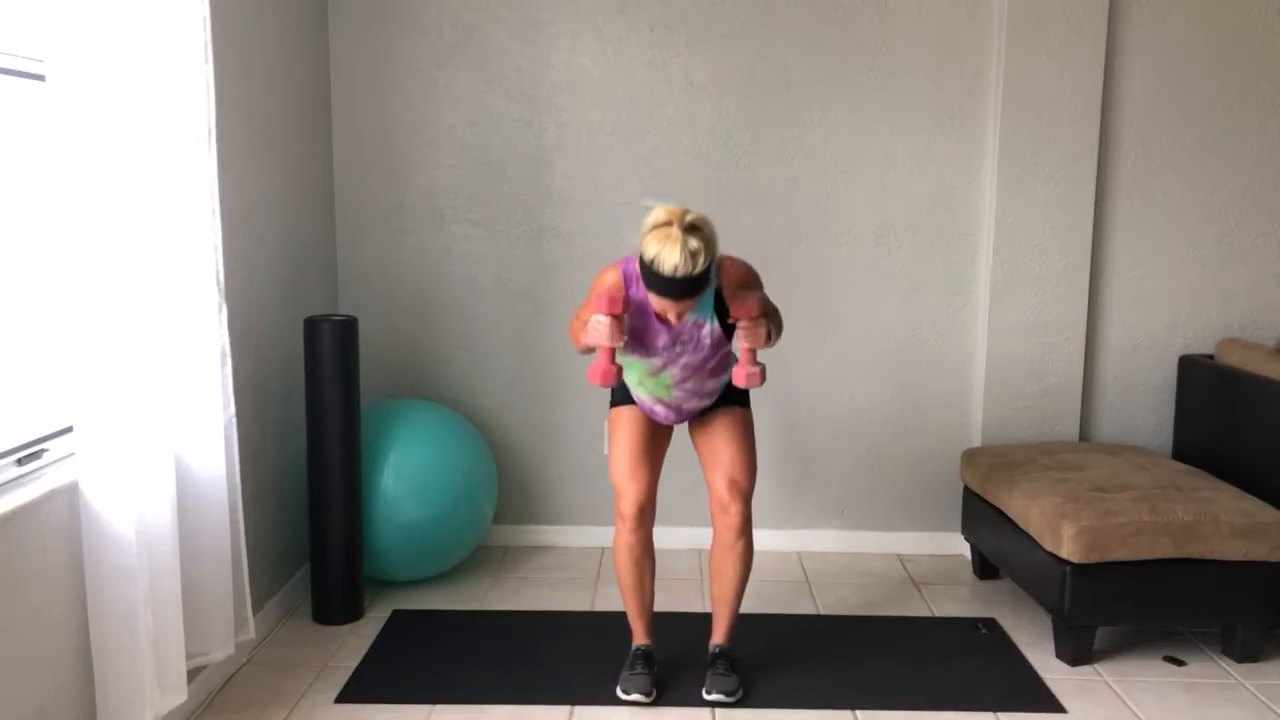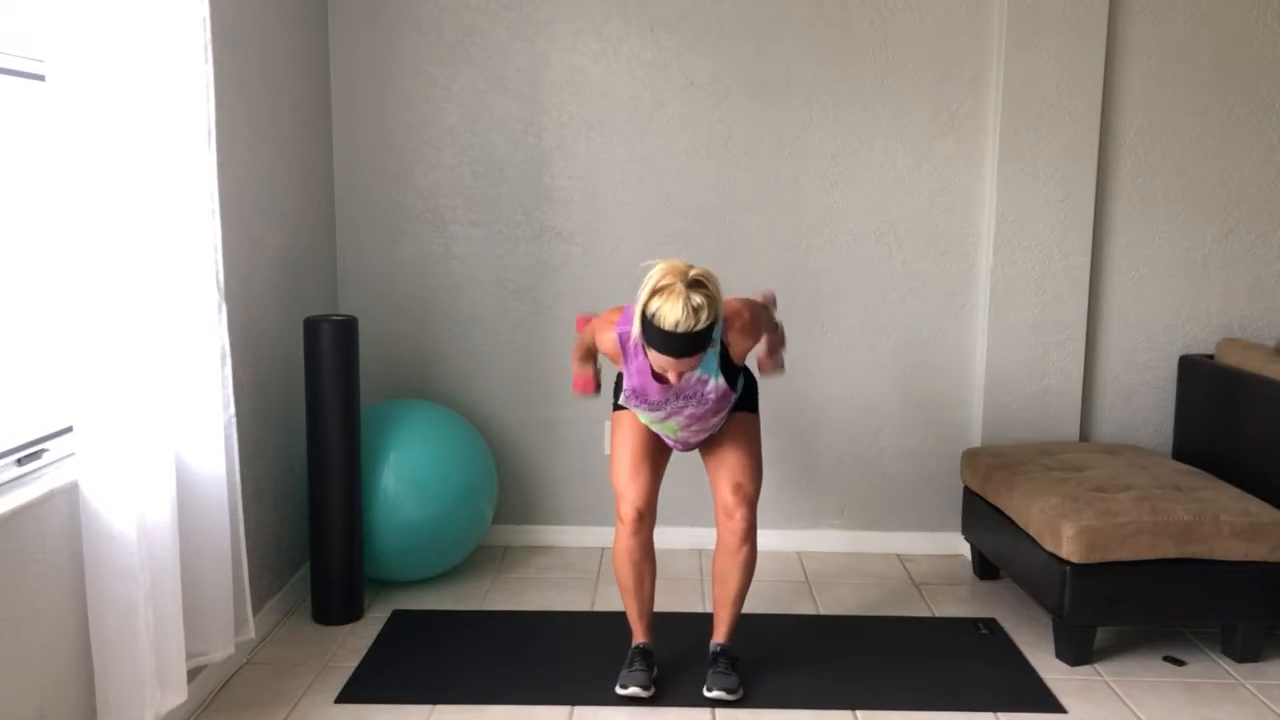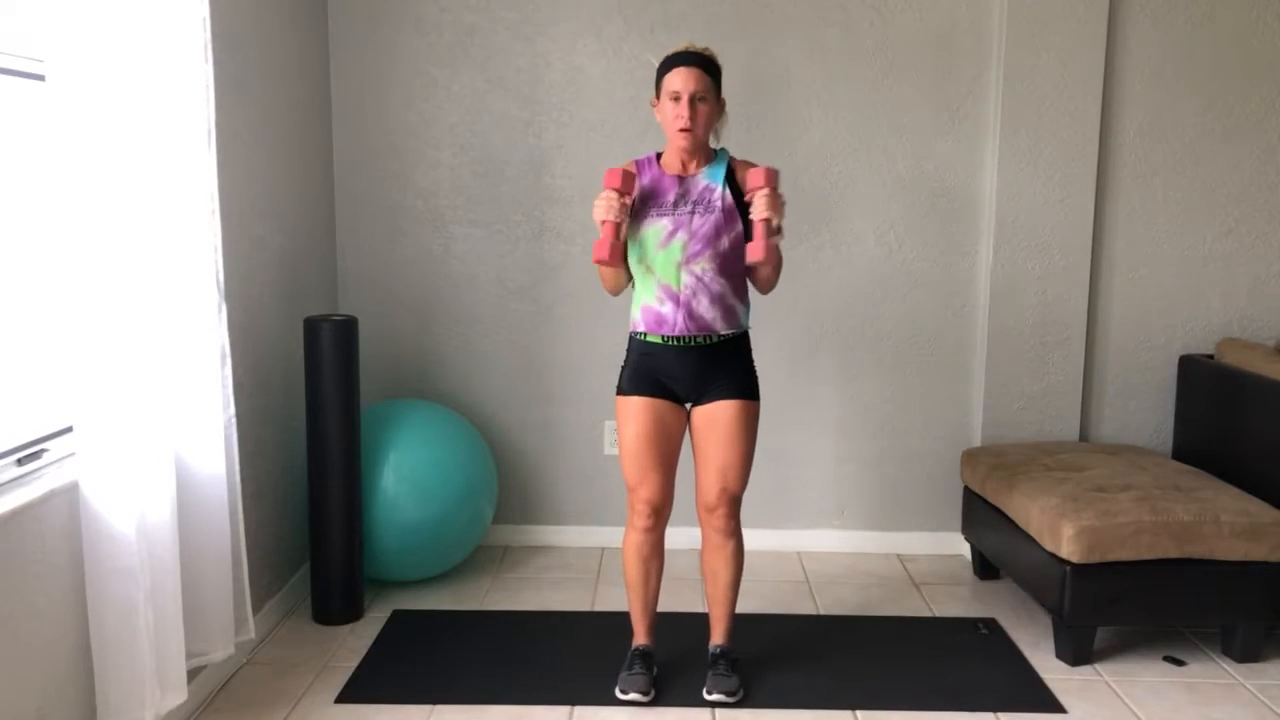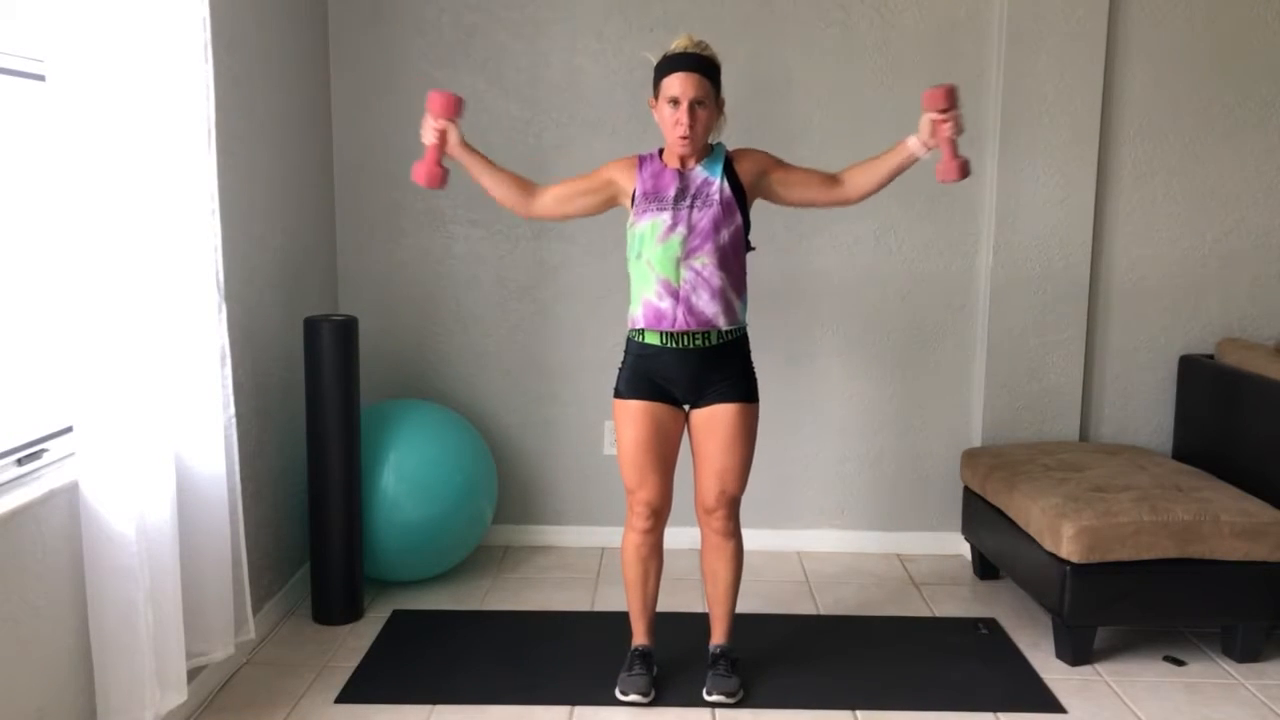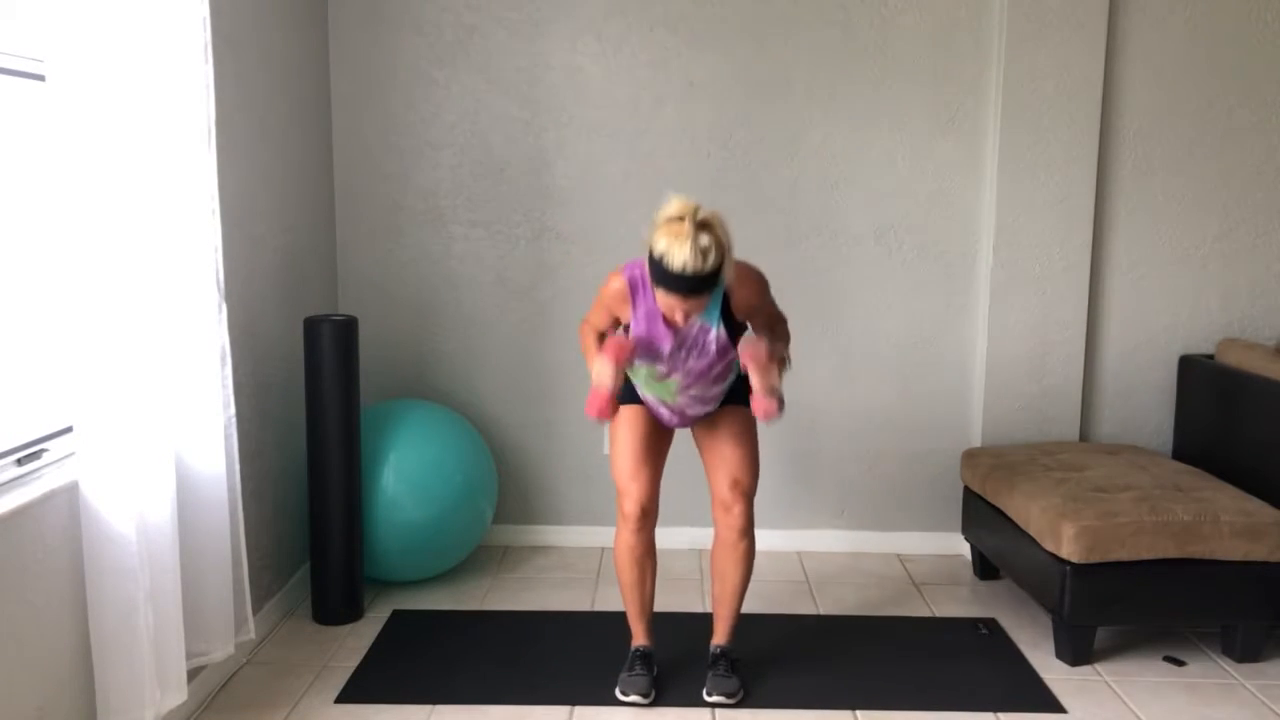
dt=1s
person 1, frame 1
left shoulder: (736, 278)
right shoulder: (615, 282)
left elbow: (772, 317)
right elbow: (578, 329)
left wrist: (764, 333)
right wrist: (594, 334)
left hip: (717, 396)
right hip: (640, 394)
left knee: (733, 506)
right knee: (633, 509)
left ankle: (720, 648)
right ankle: (641, 647)
person 1, frame 2
left shoulder: (738, 326)
right shoulder: (614, 334)
left elbow: (766, 308)
right elbow: (585, 330)
left wrist: (774, 344)
right wrist: (583, 364)
left hip: (727, 408)
right hip: (642, 411)
left knee: (738, 515)
right knee: (632, 516)
left ankle: (721, 647)
right ankle: (641, 646)
person 1, frame 3
left shoulder: (743, 177)
right shoulder: (633, 178)
left elbow: (766, 283)
right elbow: (613, 284)
left wrist: (770, 233)
right wrist: (604, 229)
left hip: (724, 361)
right hip: (649, 360)
left knee: (720, 510)
right knee: (646, 509)
left ankle: (720, 648)
right ankle: (641, 646)
person 1, frame 4
left shoulder: (745, 170)
right shoulder: (627, 176)
left elbow: (842, 186)
right elbow: (531, 201)
left wrist: (917, 143)
right wrist: (457, 148)
left hip: (722, 362)
right hip: (648, 361)
left knee: (720, 512)
right knee: (645, 511)
left ankle: (720, 649)
right ankle: (641, 647)
person 1, frame 5
left shoulder: (744, 284)
right shoulder: (623, 286)
left elbow: (774, 325)
right elbow: (590, 329)
left wrist: (771, 362)
right wrist: (599, 360)
left hip: (722, 397)
right hip: (642, 395)
left knee: (735, 506)
right knee: (635, 511)
left ankle: (721, 648)
right ankle: (640, 647)
